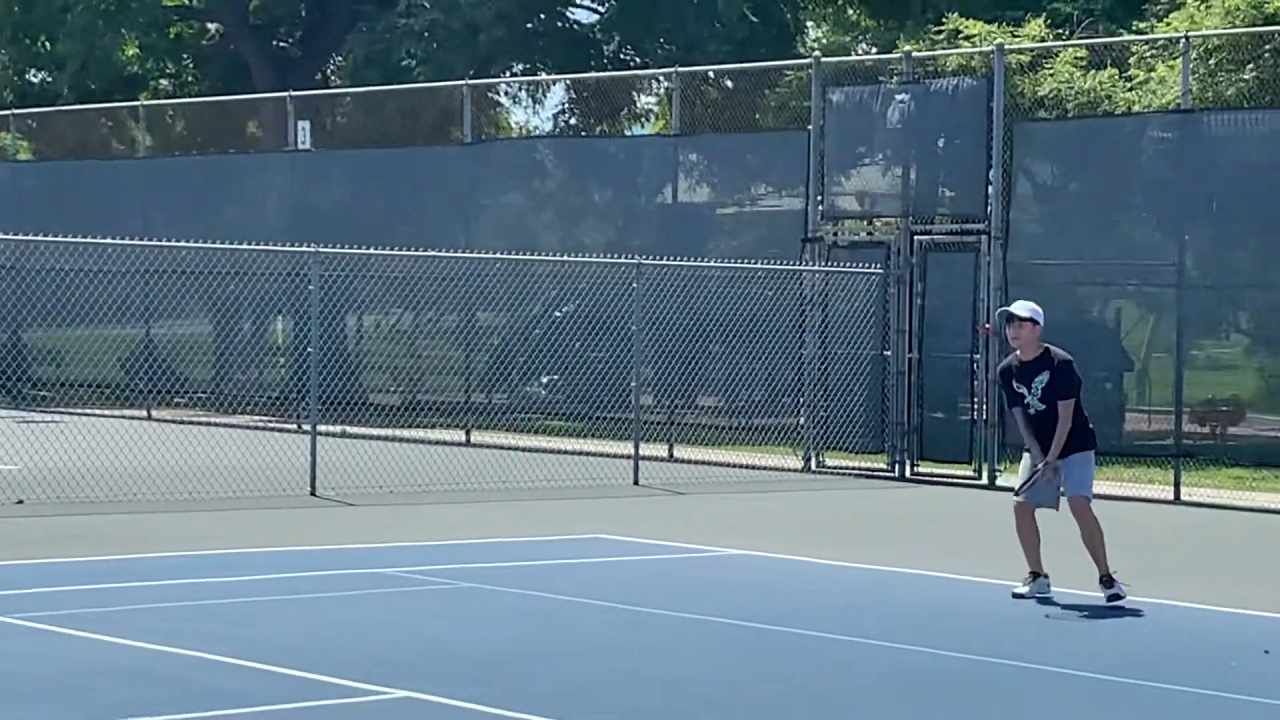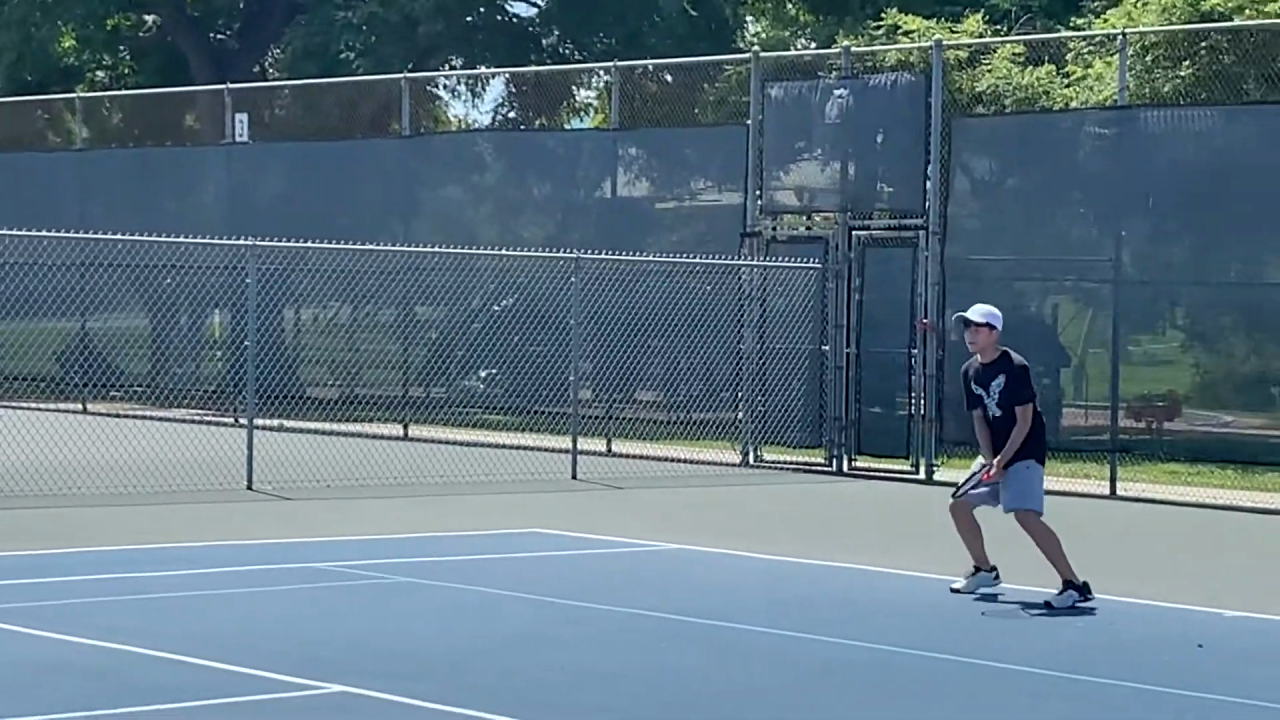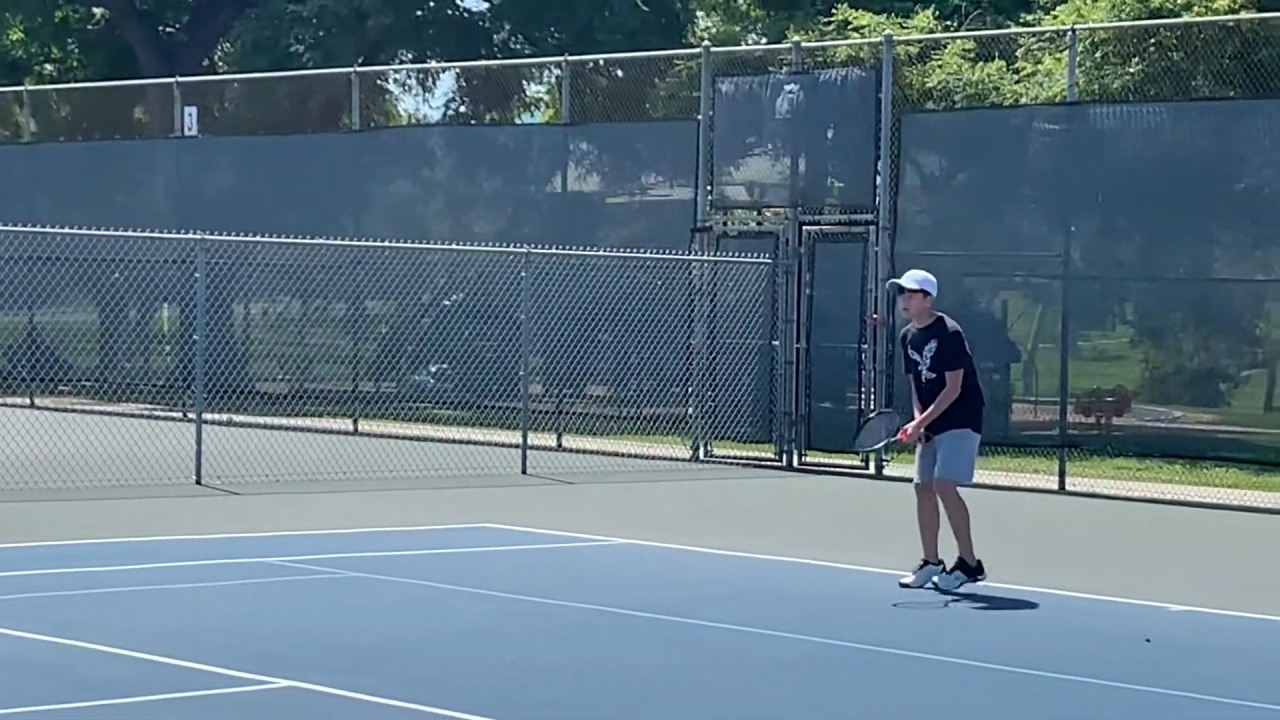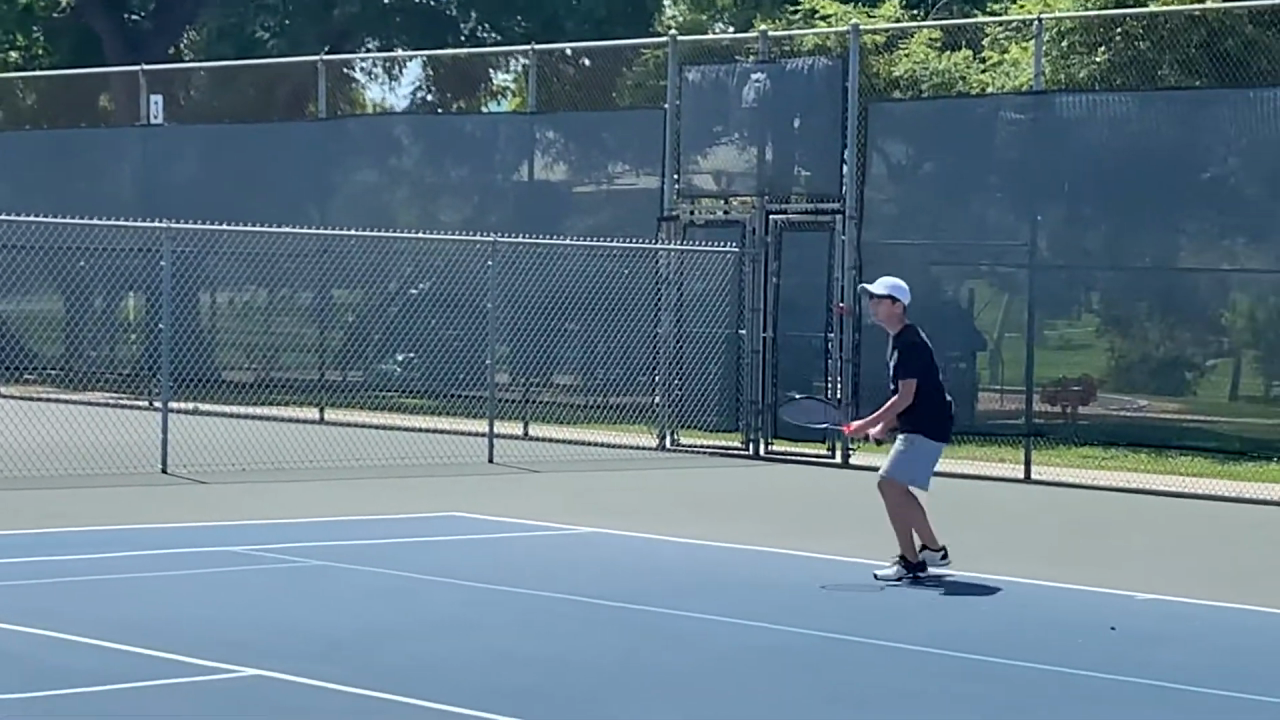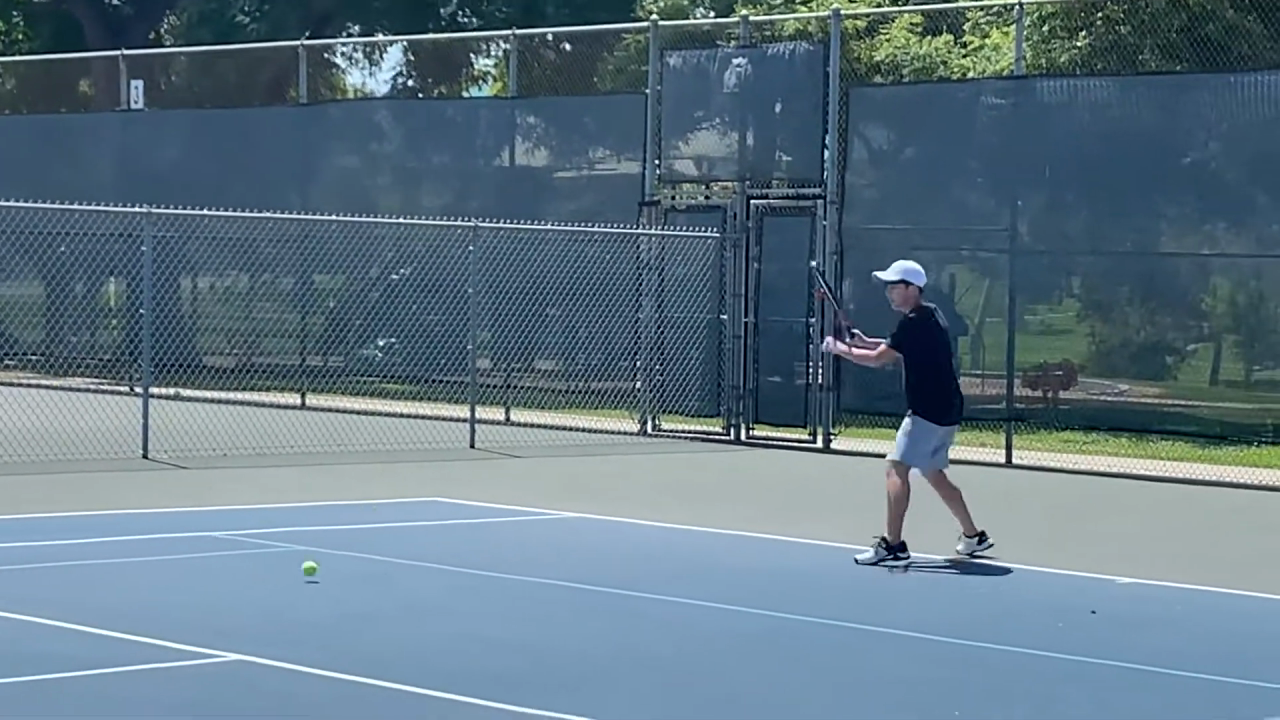
dt=0.3s
person 1, frame 1
left shoulder: (1060, 363)
right shoulder: (1007, 370)
left elbow: (1066, 417)
right elbow: (1021, 420)
left wrist: (1052, 460)
right wrist: (1040, 458)
left hip: (1075, 446)
right hip: (1038, 449)
left knee: (1078, 505)
right knee: (1022, 506)
left ankle: (1107, 580)
right ankle: (1037, 577)
person 1, frame 2
left shoulder: (1016, 367)
right shoulder: (969, 371)
left elbow: (1024, 422)
right elbow: (979, 419)
left wrist: (1000, 461)
right wrist: (990, 461)
left hip: (1024, 454)
right hip: (995, 453)
left knee: (1026, 516)
right knee: (959, 506)
left ankle: (1074, 585)
right ankle: (984, 570)
person 1, frame 3
left shoulder: (949, 333)
right shoulder: (908, 337)
left elbow: (953, 388)
left wrist: (921, 421)
right wrist: (917, 423)
left hip: (959, 422)
right hip: (930, 425)
left knee: (944, 487)
right knee: (924, 490)
left ankle: (969, 563)
right ankle: (931, 563)
person 1, frame 4
left shoulder: (910, 342)
right shoulder: (899, 341)
left elbow: (905, 397)
left wrist: (869, 422)
right wrist: (883, 427)
left hip: (928, 427)
right hip: (920, 426)
left knee: (890, 484)
right knee: (899, 488)
left ankle: (911, 562)
right ankle: (932, 548)
person 1, frame 5
left shoulder: (914, 322)
right shoulder: (930, 315)
left elbow: (877, 358)
left wrist: (840, 349)
right wrist: (868, 342)
left hip: (928, 410)
right hip: (946, 409)
left knee: (895, 468)
right knee: (934, 474)
left ankle: (893, 544)
right ankle: (974, 536)
